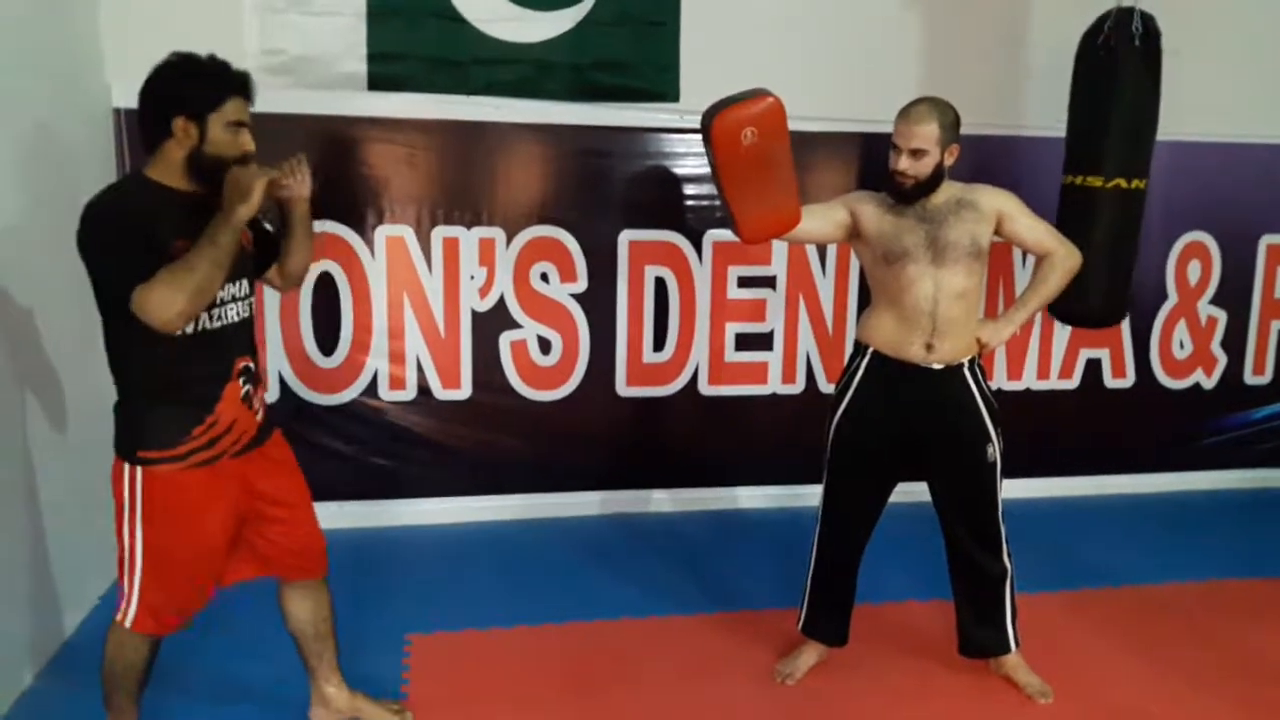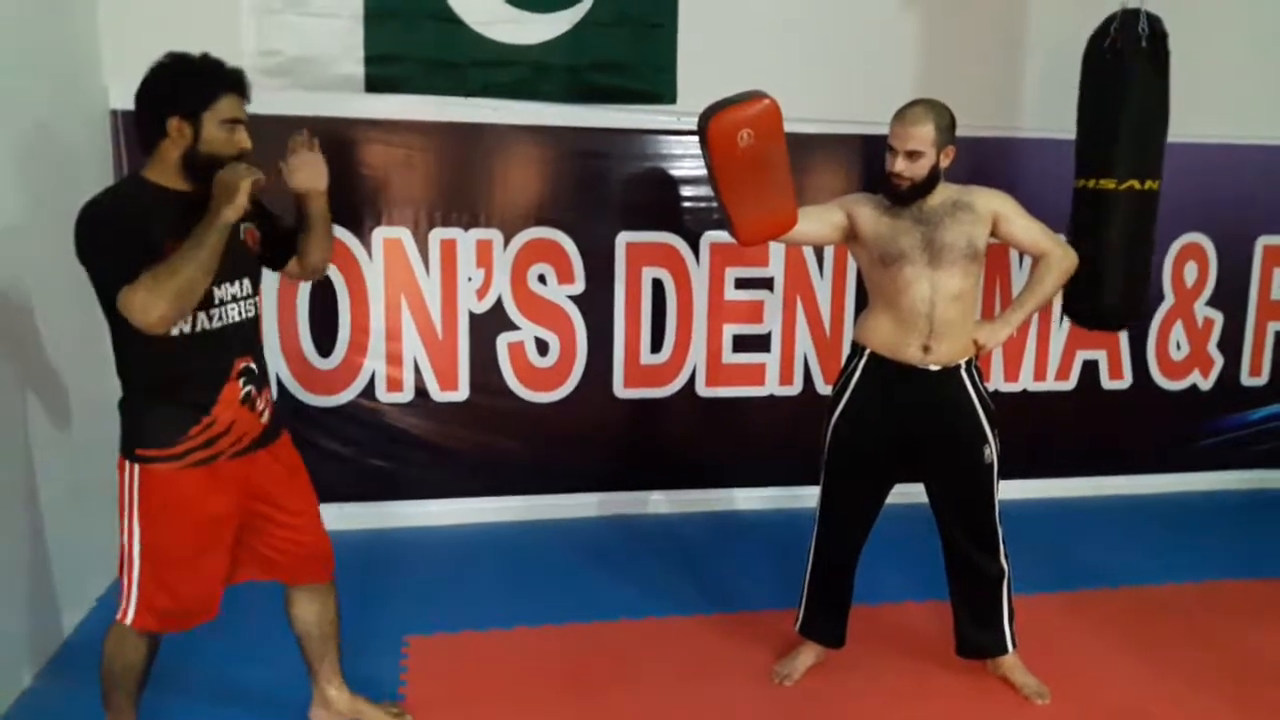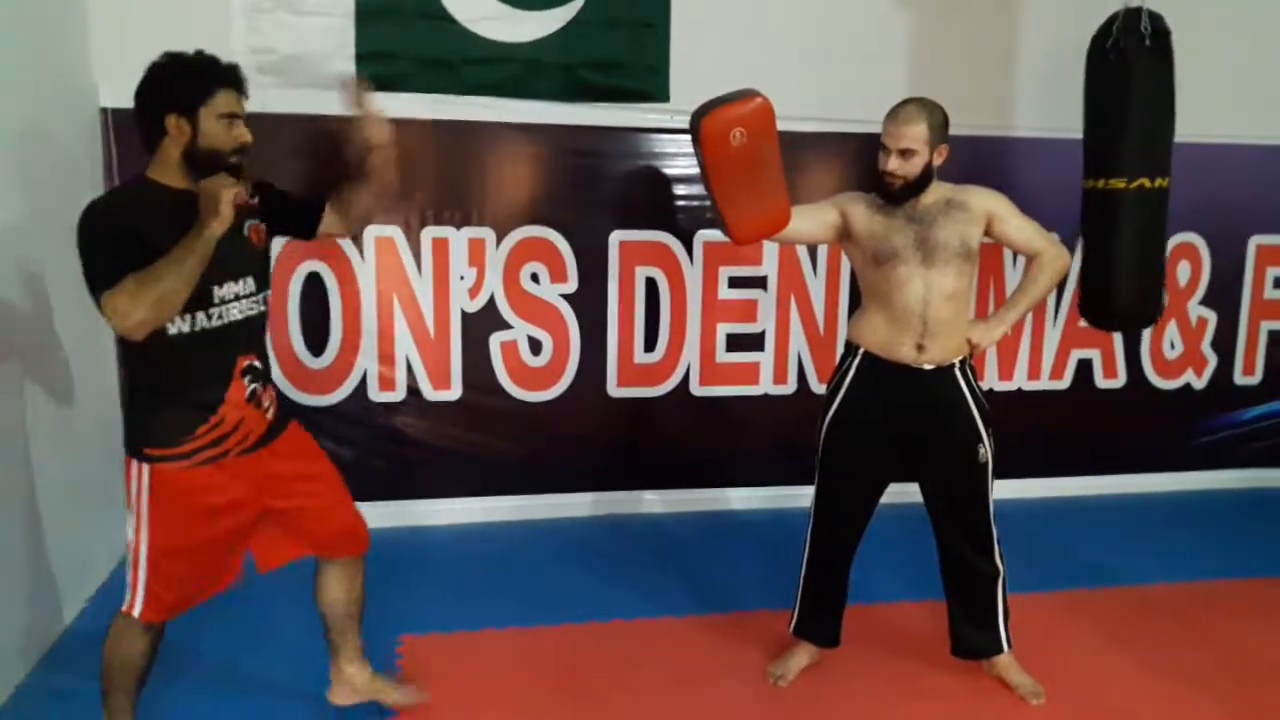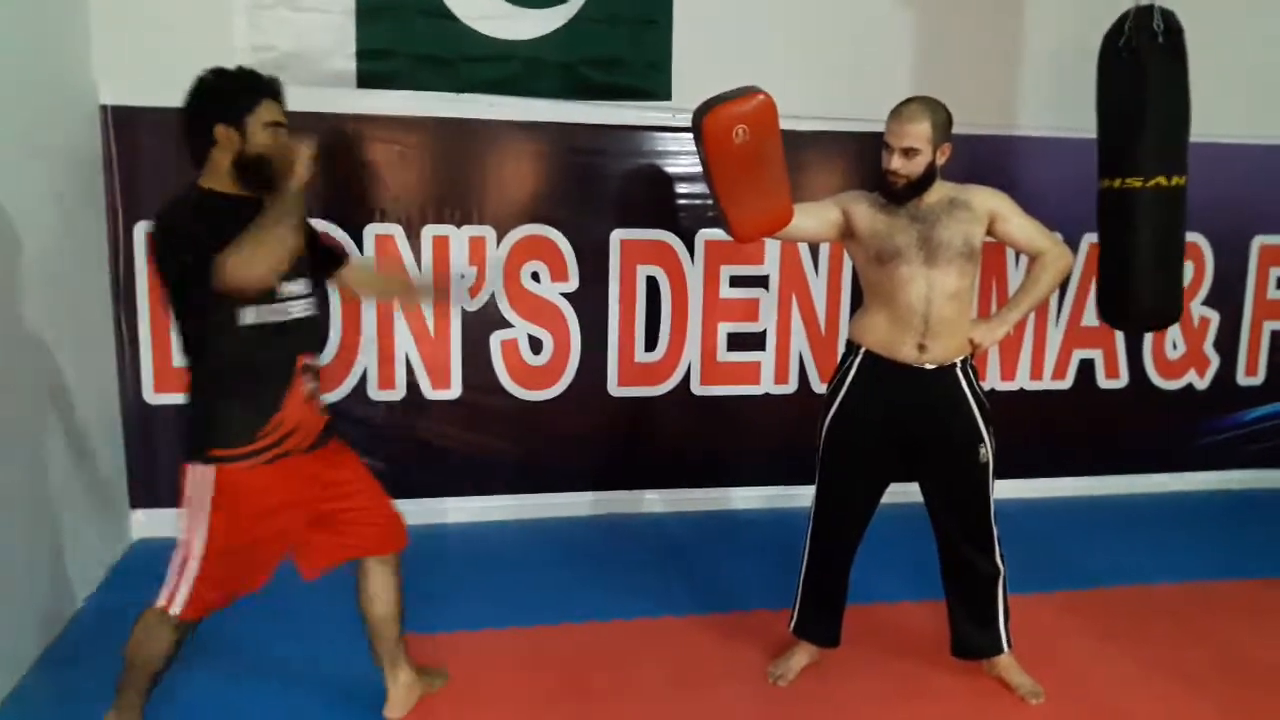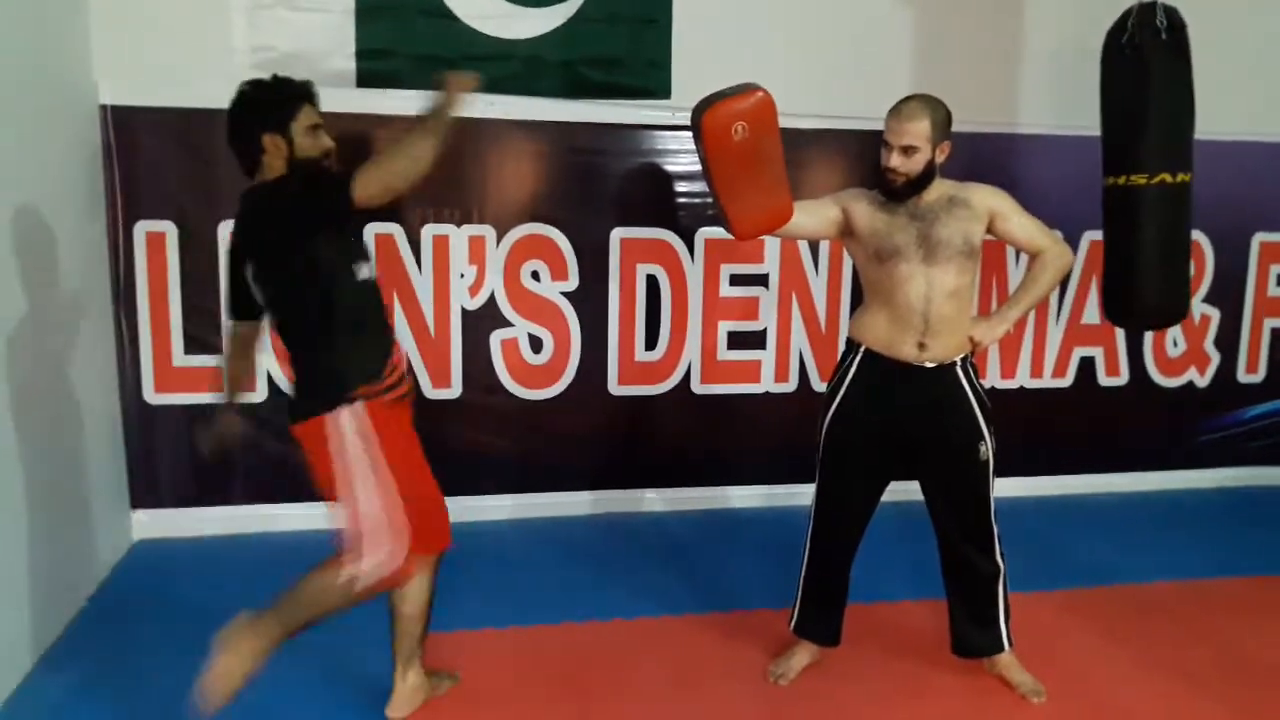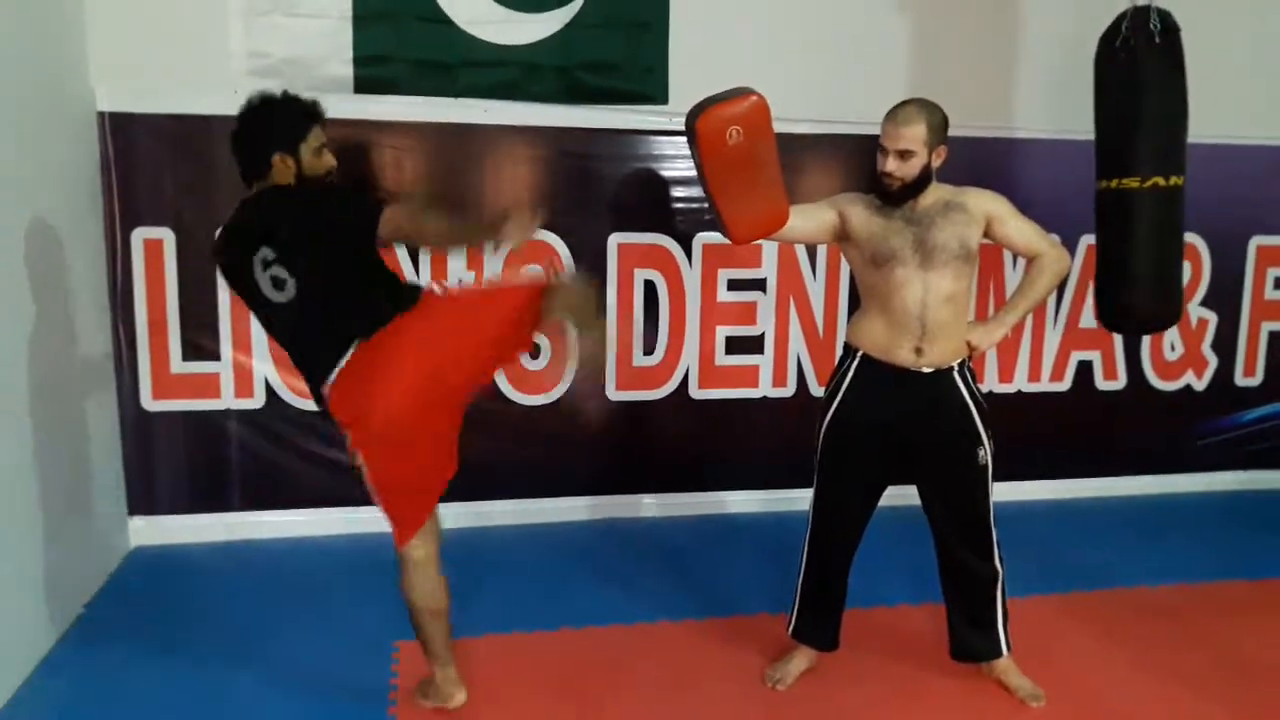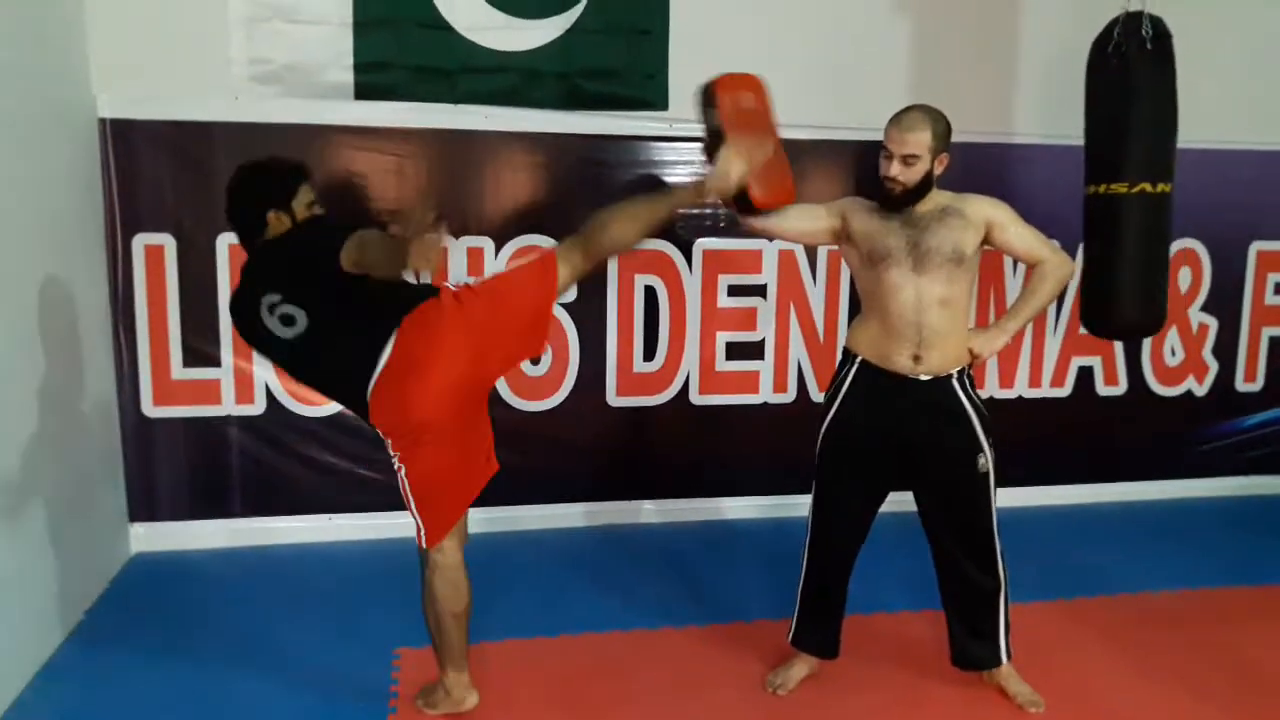
dt=0.2s
person 1, frame 1
left shoulder: (222, 203)
right shoulder: (115, 215)
left elbow: (287, 276)
right elbow: (169, 308)
left wrist: (297, 207)
right wrist: (232, 215)
left hip: (253, 437)
right hip: (168, 457)
left knee: (303, 562)
right knee: (150, 606)
person 1, frame 2
left shoulder: (237, 199)
right shoulder: (112, 216)
left elbow: (309, 263)
right elbow: (152, 311)
left wrist: (314, 197)
right wrist: (218, 218)
left hip: (261, 439)
right hip: (171, 456)
left knee: (310, 563)
right knee: (148, 607)
person 1, frame 3
left shoulder: (247, 199)
right shoulder: (114, 218)
left elbow: (344, 218)
right elbow: (132, 317)
left wrist: (376, 153)
right wrist: (207, 228)
left hip: (266, 432)
right hip: (177, 455)
left knee: (341, 536)
right knee: (151, 601)
person 1, frame 4
left shoulder: (277, 217)
right shoulder: (186, 221)
left elbow: (349, 274)
right elbow: (248, 273)
left wrist: (426, 287)
right wrist: (286, 186)
left hip: (309, 440)
right hip: (231, 458)
left knee: (382, 539)
right knee: (186, 601)
person 1, frame 5
left shoulder: (258, 226)
right shoulder: (288, 200)
left elbow: (242, 329)
right elbow: (388, 177)
left wrist: (232, 408)
right wrist: (443, 110)
left hip: (366, 406)
right hip: (351, 409)
left knee: (426, 537)
right knee: (377, 563)
right ankle: (255, 634)
person 1, frame 6
left shoulder: (233, 241)
right shoulder: (320, 201)
right elbow: (408, 225)
right wrist: (494, 217)
left hip: (357, 397)
right hip: (414, 344)
left knee: (417, 540)
right knee: (564, 289)
left ankle: (445, 679)
person 1, frame 7
left shoulder: (246, 311)
right shoulder: (305, 243)
right elbow: (363, 253)
right wrist: (410, 253)
left hip: (403, 402)
right hip: (443, 333)
left knee: (442, 546)
right knee: (582, 248)
right ankle: (700, 190)
person 2, frame 1
left shoulder: (987, 204)
right shoulder: (864, 210)
left elbow: (1064, 255)
left wrist: (1010, 321)
left hip: (957, 387)
right hip: (877, 382)
left knee: (978, 527)
right knee: (843, 519)
left ankle: (999, 647)
right ankle: (819, 635)
person 2, frame 2
left shoulder: (984, 206)
right shoulder: (861, 212)
left elbow: (1060, 256)
right elbow: (782, 224)
left wrist: (1007, 323)
left hip: (954, 389)
right hip: (874, 383)
left knee: (975, 528)
right knee: (841, 521)
left ankle: (996, 648)
right ankle: (817, 636)
person 2, frame 3
left shoulder: (977, 205)
right shoulder: (854, 211)
left elbow: (1053, 255)
right elbow: (774, 223)
left wrist: (1000, 322)
left hip: (948, 387)
right hip: (869, 383)
left knee: (969, 527)
right knee: (835, 520)
left ankle: (990, 648)
right ankle: (812, 636)
person 2, frame 4
left shoulder: (980, 205)
right shoulder: (856, 209)
left elbow: (1056, 255)
right elbow: (777, 220)
left wrist: (1002, 323)
left hip: (949, 388)
right hip: (870, 382)
left knee: (970, 527)
right knee: (836, 520)
left ankle: (991, 648)
right ankle: (812, 636)
person 2, frame 5
left shoulder: (980, 202)
right shoulder: (856, 208)
left elbow: (1056, 253)
left wrist: (1002, 320)
left hip: (949, 386)
right hip: (870, 380)
left knee: (971, 526)
right knee: (836, 519)
left ankle: (992, 646)
right ankle: (812, 635)
person 2, frame 6
left shoulder: (977, 206)
right shoulder: (852, 212)
left elbow: (1053, 257)
left wrist: (999, 325)
left hip: (947, 390)
right hip: (867, 385)
left knee: (969, 529)
right knee: (834, 524)
left ankle: (990, 650)
right ankle: (811, 640)
person 2, frame 7
left shoulder: (979, 213)
right shoulder: (851, 216)
left elbow: (1057, 264)
right elbow: (766, 219)
left wrist: (1002, 332)
left hip: (947, 399)
right hip: (867, 392)
left knee: (971, 538)
right knee: (834, 531)
left ankle: (990, 659)
right ankle: (811, 646)
